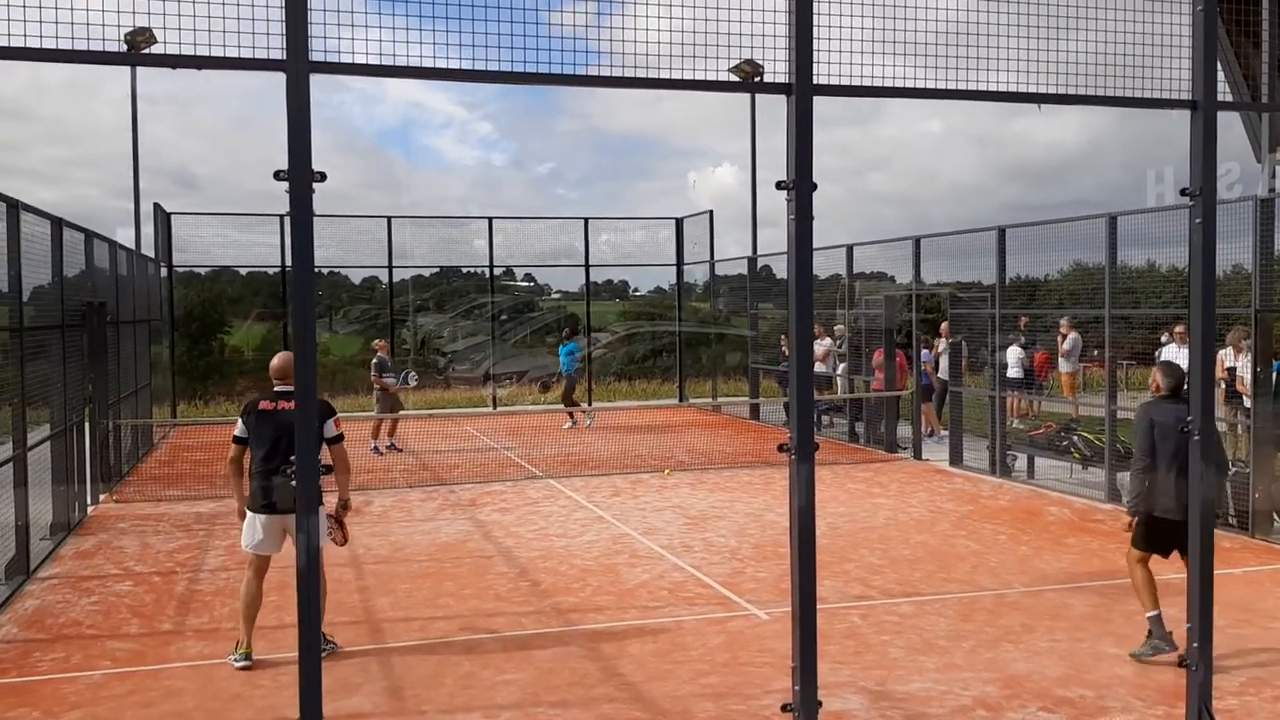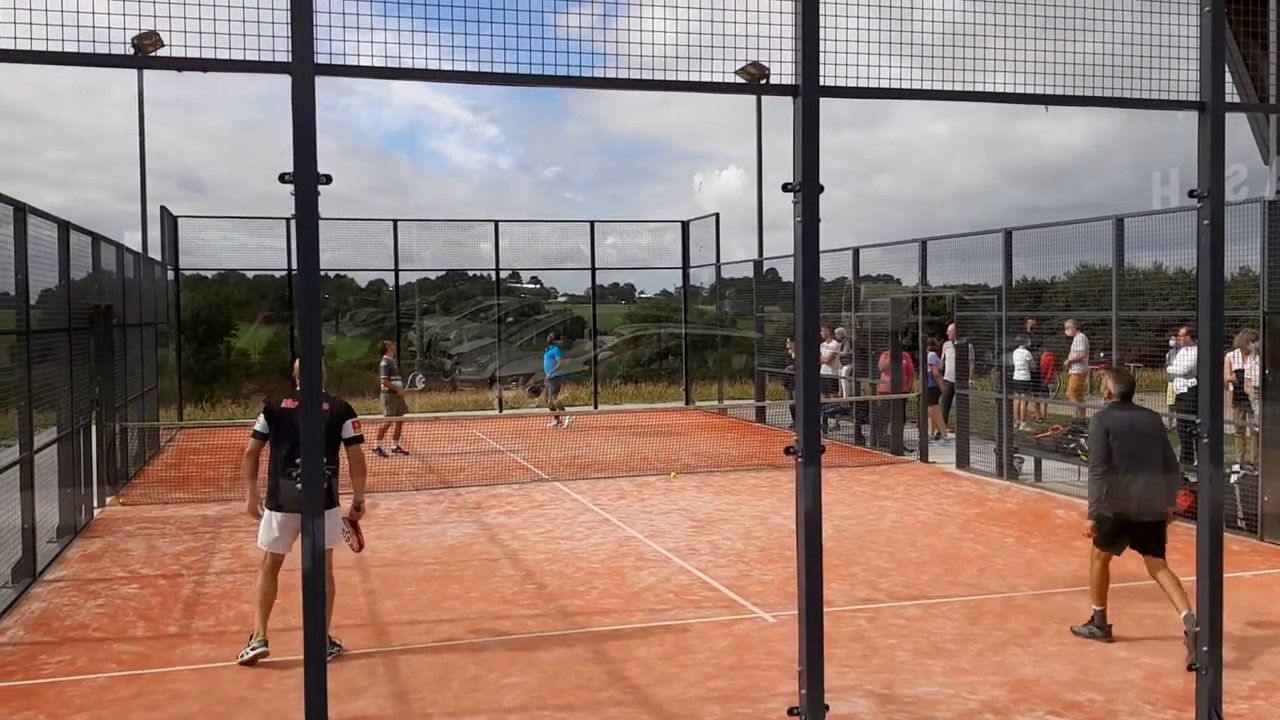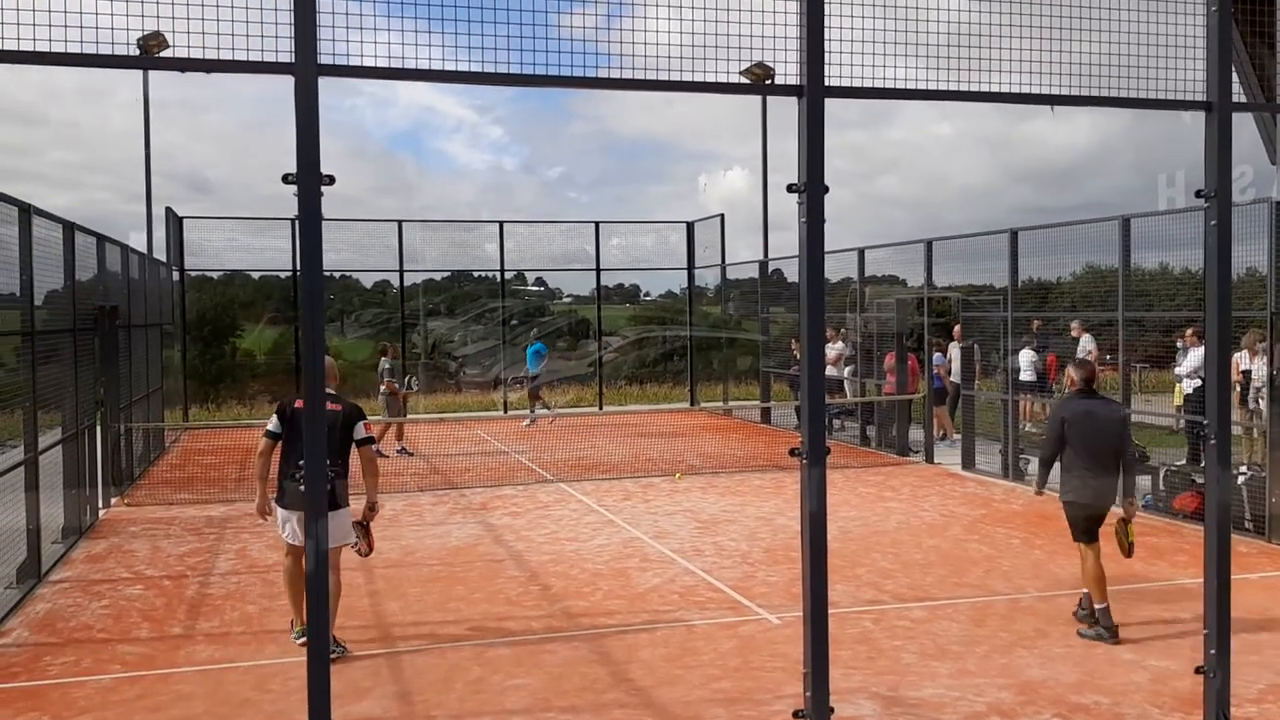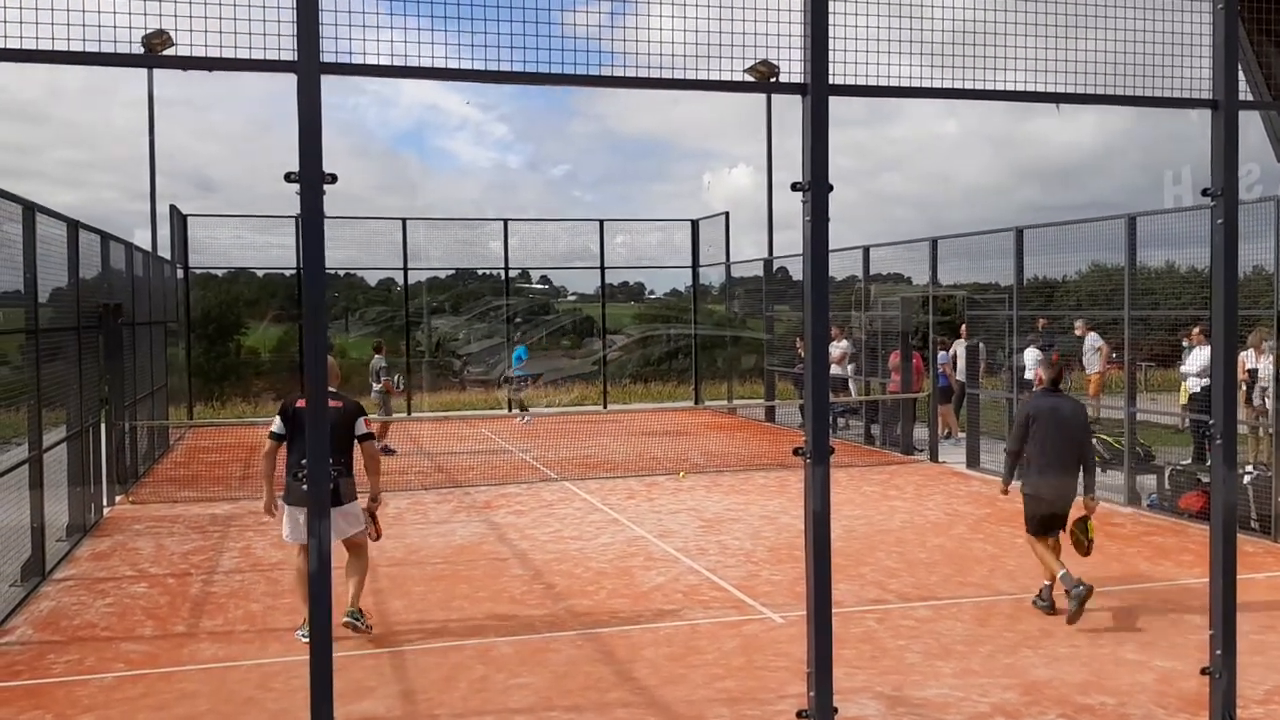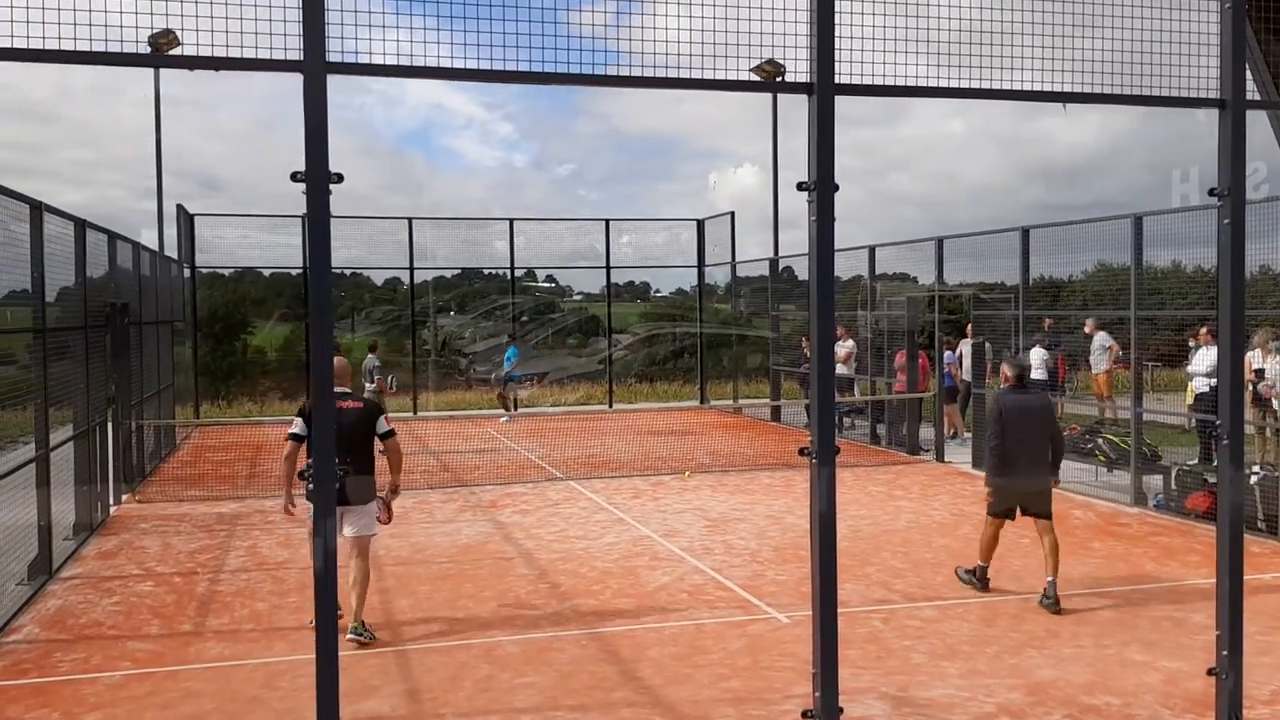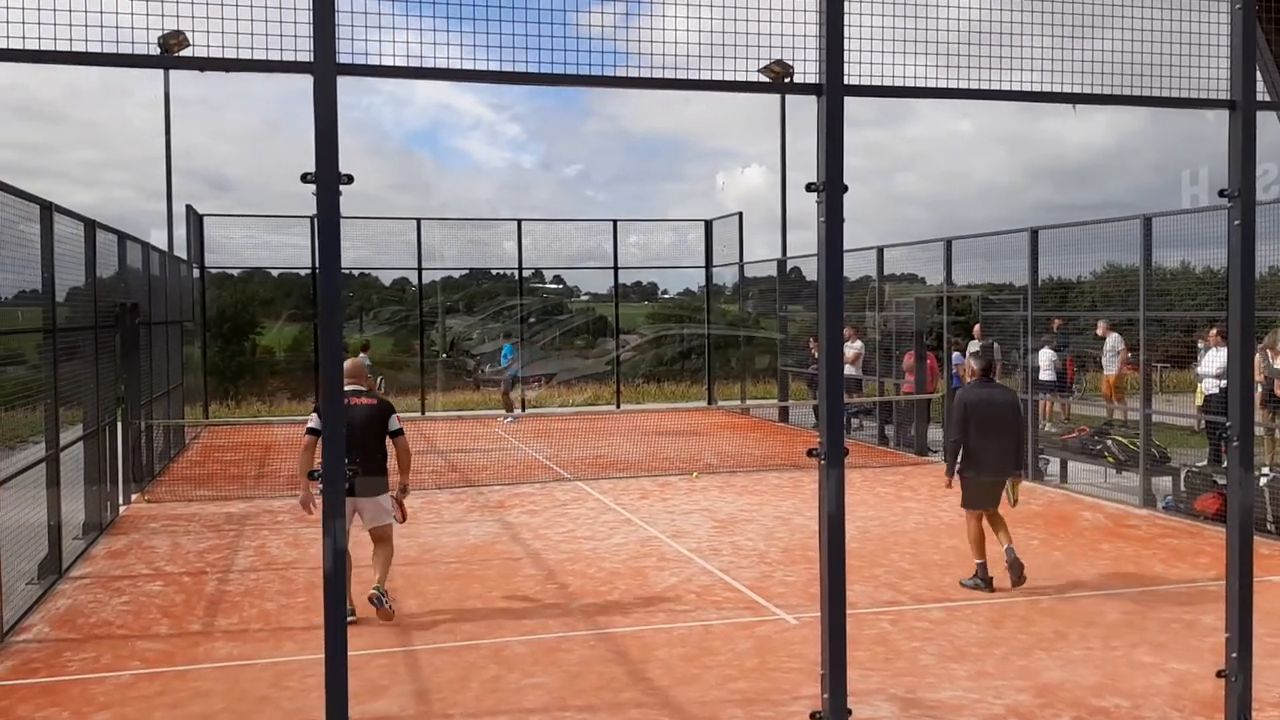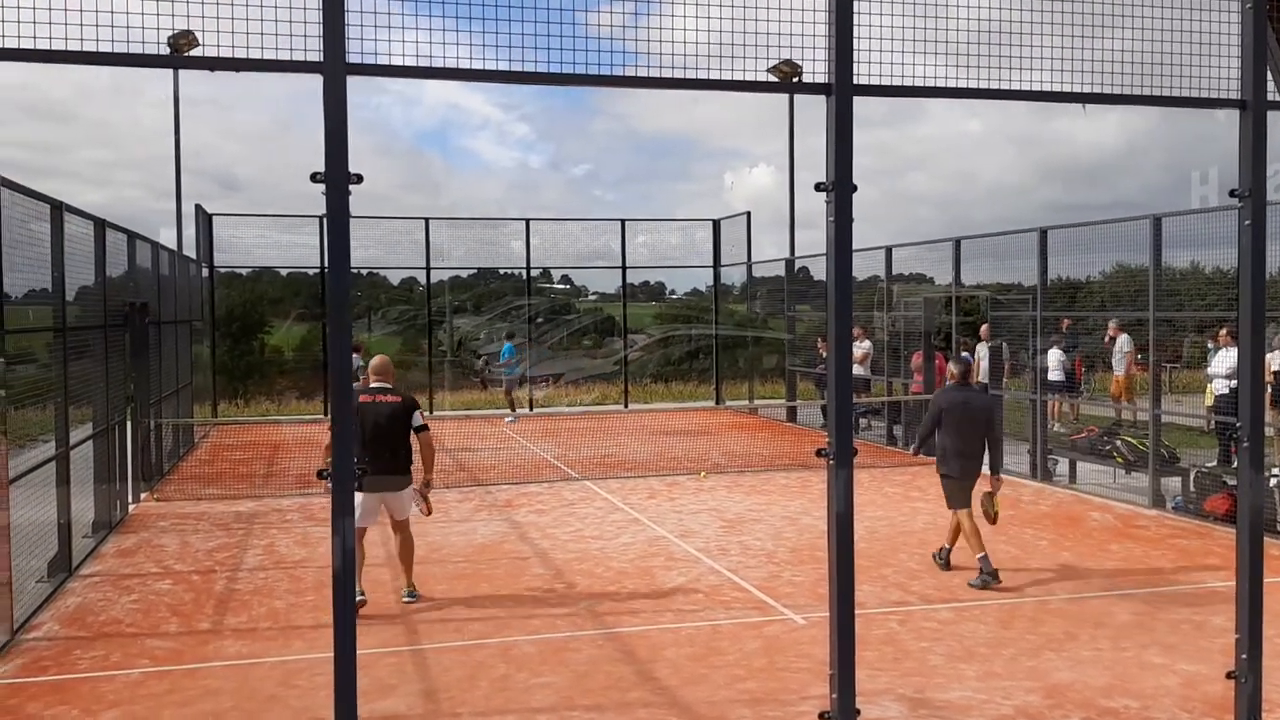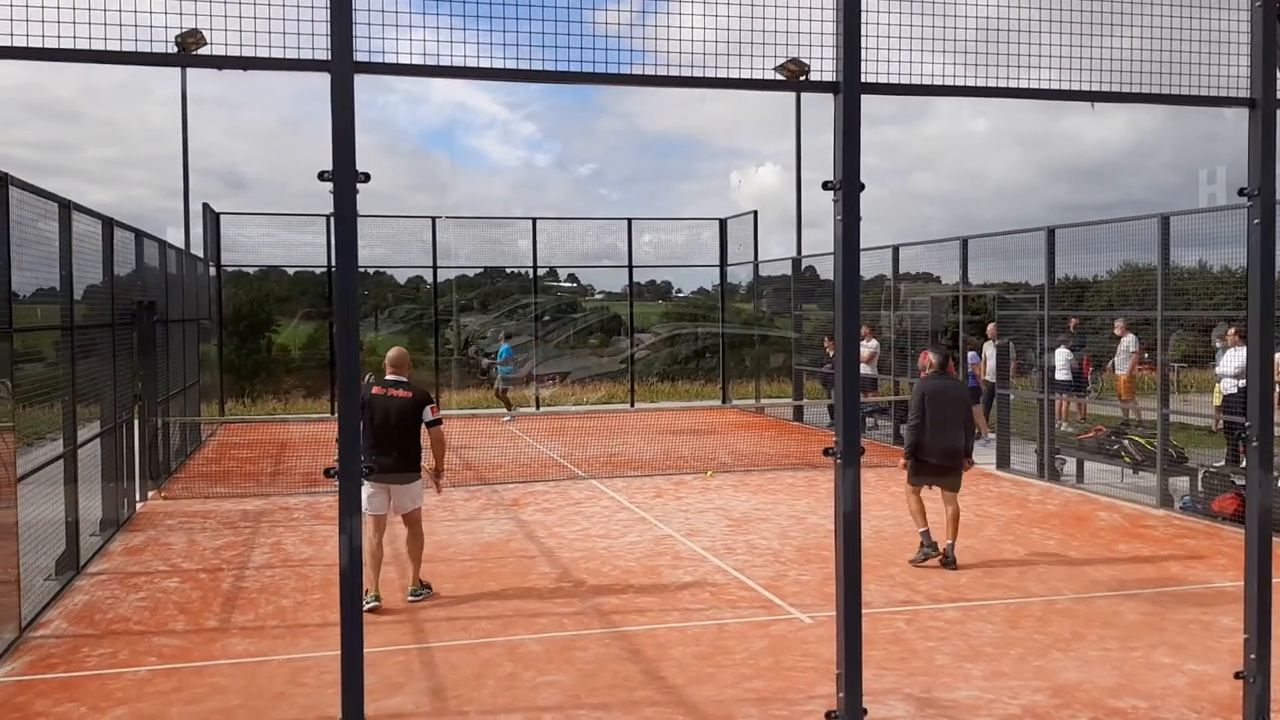
dt=0.3s
person 1, frame 1
left shoulder: (252, 408)
right shoulder: (321, 409)
left elbow: (234, 458)
right elbow: (339, 458)
left wrist: (240, 499)
right wrist: (344, 497)
left hip: (262, 503)
right hip: (304, 503)
left knee: (254, 572)
left ankle: (243, 647)
right ankle: (316, 639)
person 1, frame 2
left shoulder: (274, 407)
right shoulder: (341, 409)
left elbow: (251, 452)
right elbow: (356, 458)
left wrist: (252, 494)
right wrist: (359, 498)
left hip: (279, 501)
right hip: (321, 501)
left knee: (268, 568)
right knee: (322, 569)
left ankle: (259, 637)
right ankle: (322, 641)
person 1, frame 3
left shoulder: (287, 406)
right shoulder: (351, 411)
left elbow: (263, 452)
right elbow: (368, 459)
left wrist: (261, 494)
right wrist: (372, 500)
left hip: (291, 497)
right hip: (332, 500)
left knee: (293, 555)
right knee: (331, 567)
left ankle: (300, 625)
right ankle: (328, 636)
person 1, frame 4
left shoulder: (290, 406)
right shoulder: (352, 408)
left elbow: (268, 452)
right elbow: (370, 454)
left wrist: (268, 493)
right wrist: (375, 492)
left hip: (298, 494)
right hip: (339, 495)
left knee: (304, 554)
right knee: (358, 550)
left ankle: (311, 623)
right ankle: (353, 609)
person 1, frame 5
left shoulder: (308, 409)
right shoulder: (371, 408)
left elbow: (289, 454)
right elbow: (393, 449)
left wrist: (287, 493)
right wrist: (395, 481)
right hip: (361, 493)
right knee: (359, 556)
right ankle: (356, 622)
person 1, frame 6
right shoulder: (383, 405)
left elbow: (307, 447)
right elbow: (403, 448)
left wrist: (304, 488)
right wrist: (404, 482)
right hip: (374, 485)
right knee: (383, 540)
left ankle: (347, 606)
right ankle: (379, 587)
person 1, frame 7
left shoulder: (351, 402)
right shoulder: (408, 403)
left elbow: (330, 445)
right elbow: (427, 444)
right wrist: (427, 480)
left hip: (363, 481)
right hip: (399, 480)
left knee: (355, 537)
right knee: (402, 530)
left ankle: (357, 589)
right ankle: (409, 588)
person 1, frame 8
left shoulder: (366, 393)
right shoulder: (421, 397)
right elbow: (437, 437)
right wrist: (438, 470)
left hip: (373, 471)
right hip: (407, 472)
left knee: (374, 532)
right knee: (414, 525)
left ankle: (372, 592)
right ankle: (416, 585)
person 2, frame 1
left shoulder: (1148, 412)
left elbow: (1141, 463)
right elbow: (1220, 465)
left wrist: (1132, 508)
right wrist: (1209, 500)
left hip: (1163, 507)
left knee: (1136, 559)
left ankle: (1159, 633)
person 2, frame 2
left shoulder: (1103, 419)
right shoulder: (1153, 419)
left elbow: (1099, 471)
right elbow: (1170, 465)
left wrist: (1092, 513)
right wrist: (1169, 504)
left hip: (1119, 506)
right hip: (1152, 507)
left knee: (1100, 558)
right knee: (1158, 567)
left ankle: (1099, 623)
right ankle: (1193, 627)
person 2, frame 3
left shoulder: (1065, 408)
right shoulder: (1115, 409)
left elbow: (1049, 450)
right elbow: (1128, 457)
left wrist: (1040, 482)
right wrist: (1129, 497)
left hip: (1078, 491)
right hip: (1106, 492)
left knee: (1090, 551)
right knee: (1088, 545)
left ankle: (1105, 623)
right ankle: (1088, 605)
person 2, frame 4
left shoulder: (1030, 405)
right shoulder: (1077, 408)
left elbow: (1015, 447)
right elbow: (1087, 454)
left wrist: (1006, 479)
right wrist: (1089, 493)
left hip: (1037, 485)
right hip: (1067, 487)
left knee: (1038, 541)
right knee: (1052, 538)
left ankle: (1076, 587)
right ankle: (1046, 596)
person 2, frame 5
left shoulder: (1000, 401)
right shoulder: (1043, 401)
left elbow: (994, 444)
right elbow: (1057, 442)
left wrist: (989, 481)
right wrist: (1053, 473)
left hip: (1008, 477)
right hip: (1039, 479)
left knee: (993, 523)
right knee: (1046, 531)
left ankle: (979, 576)
right ankle: (1051, 591)
person 2, frame 6
left shoulder: (965, 395)
right shoulder: (1009, 395)
left elbow: (955, 437)
right elbow: (1020, 435)
left wrist: (949, 470)
right wrist: (1017, 468)
left hip: (975, 468)
right hip: (1003, 469)
left knee: (973, 516)
right knee: (991, 513)
left ankle: (982, 576)
right ankle: (1011, 556)
person 2, frame 7
left shoulder: (942, 397)
right shoulder: (984, 399)
left elbow: (927, 429)
right elbow: (994, 438)
left wrist: (916, 447)
right wrist: (995, 472)
left hip: (950, 465)
right hip: (973, 466)
left knee: (964, 515)
right knee: (958, 509)
left ankle: (987, 571)
right ankle: (945, 553)
person 2, frame 8
left shoulder: (924, 385)
right shoulder: (961, 387)
left elbow: (914, 422)
right elbow: (970, 425)
left wrist: (906, 453)
right wrist: (968, 454)
left hip: (926, 452)
right hip: (953, 453)
left knee: (912, 492)
right knee: (950, 500)
left ankle: (928, 544)
right ankle: (949, 552)
